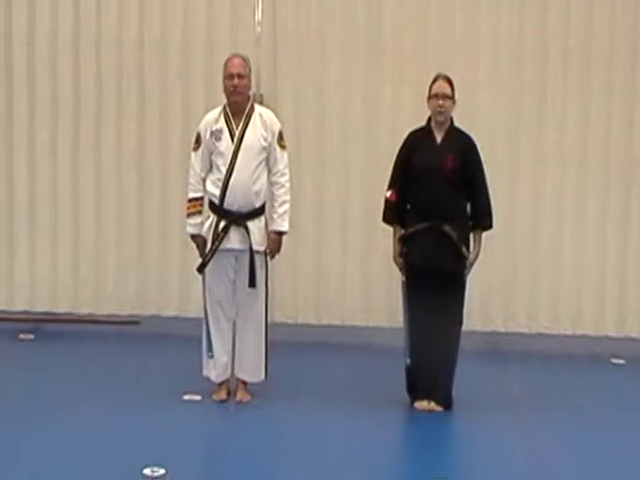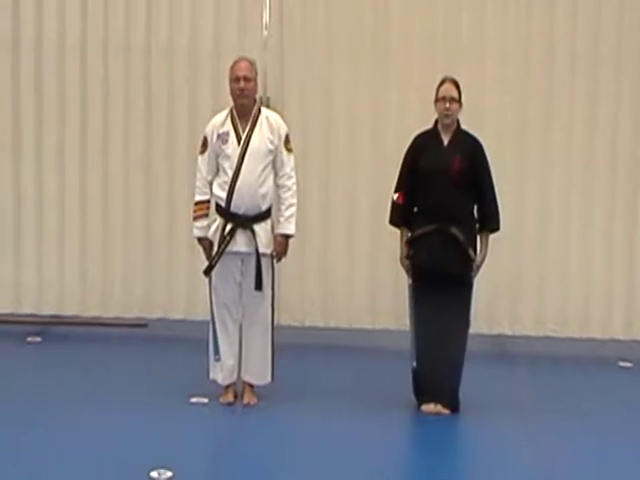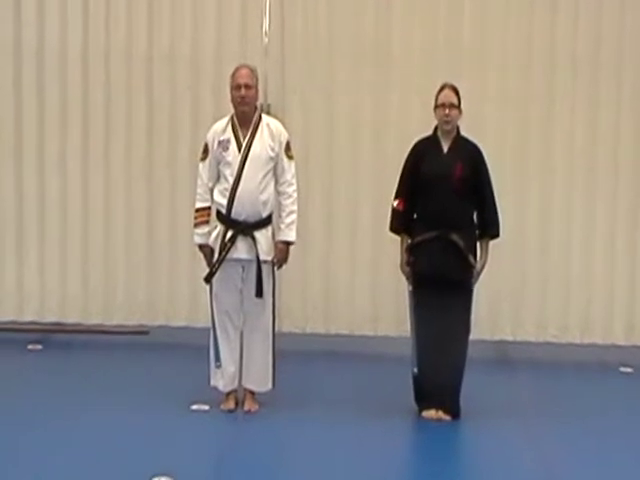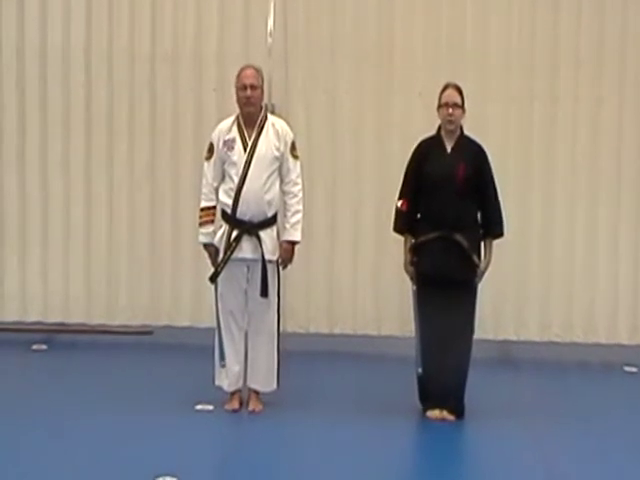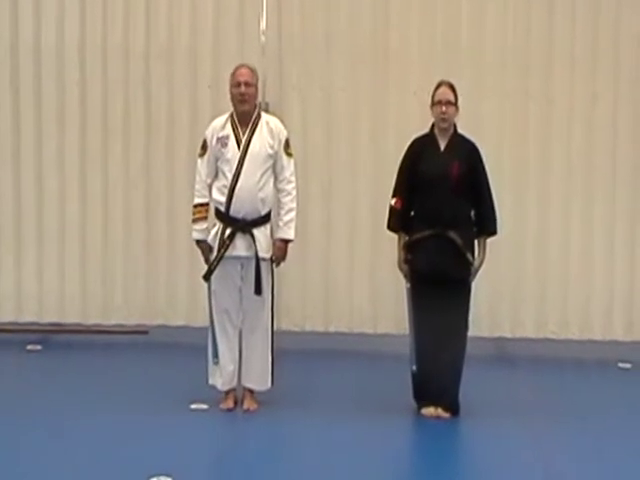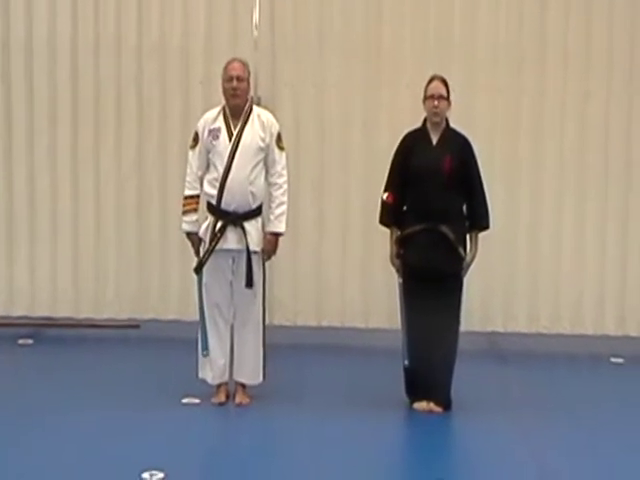
dt=0.4s
person 1, frame 1
left shoulder: (268, 122)
right shoulder: (210, 123)
left elbow: (280, 178)
right elbow: (196, 179)
left wrist: (278, 227)
right wrist: (196, 227)
left hip: (254, 227)
right hip: (217, 227)
left knee: (251, 306)
right knee: (218, 305)
left ankle: (244, 379)
right ankle: (221, 378)
person 1, frame 2
left shoulder: (274, 125)
right shoulder: (216, 126)
left elbow: (287, 181)
right elbow: (203, 182)
left wrist: (284, 230)
right wrist: (202, 230)
left hip: (260, 231)
right hip: (224, 230)
left knee: (257, 309)
right knee: (224, 308)
left ankle: (250, 382)
right ankle: (228, 381)
person 1, frame 3
left shoulder: (275, 132)
right shoulder: (217, 133)
left elbow: (287, 188)
right elbow: (204, 189)
left wrist: (285, 237)
right wrist: (203, 237)
left hip: (261, 237)
right hip: (225, 236)
left knee: (258, 316)
right knee: (225, 314)
left ankle: (252, 389)
right ankle: (228, 388)
person 1, frame 4
left shoulder: (281, 131)
right shoulder: (222, 133)
left elbow: (293, 188)
right elbow: (209, 188)
left wrist: (290, 237)
right wrist: (208, 236)
left hip: (266, 237)
right hip: (230, 236)
left knee: (263, 316)
right knee: (230, 314)
left ankle: (256, 389)
right ankle: (233, 388)
person 1, frame 5
left shoulder: (274, 129)
right shoulder: (216, 130)
left elbow: (287, 185)
right elbow: (202, 185)
left wrist: (283, 235)
right wrist: (201, 233)
left hip: (260, 235)
right hip: (224, 234)
left knee: (257, 314)
right knee: (224, 312)
left ankle: (251, 388)
right ankle: (228, 387)
person 1, frame 6
left shoulder: (266, 123)
right shoulder: (207, 123)
left elbow: (278, 179)
right elbow: (193, 177)
left wrist: (275, 229)
right wrist: (191, 225)
left hip: (251, 228)
right hip: (216, 227)
left knee: (249, 307)
right knee: (216, 306)
left ankle: (242, 382)
right ankle: (220, 381)
person 2, frame 1
left shoulder: (464, 144)
right shoulder: (414, 142)
left elbow: (478, 195)
right elbow: (397, 192)
left wrist: (476, 242)
right wrist: (397, 240)
left hip: (453, 240)
right hip: (418, 239)
left knee: (448, 317)
right knee: (419, 316)
left ankle: (440, 392)
right ankle: (420, 390)
person 2, frame 2
left shoulder: (471, 147)
right shoulder: (420, 144)
left elbow: (485, 197)
right elbow: (404, 194)
left wrist: (483, 244)
right wrist: (404, 242)
left hip: (460, 242)
right hip: (425, 240)
left knee: (455, 319)
right knee: (426, 318)
left ankle: (447, 394)
right ankle: (427, 392)
person 2, frame 3
left shoulder: (471, 153)
right shoulder: (420, 151)
left elbow: (485, 203)
right elbow: (404, 200)
left wrist: (483, 250)
right wrist: (404, 248)
left hip: (460, 248)
right hip: (426, 247)
left knee: (455, 326)
right knee: (426, 324)
left ankle: (448, 400)
right ankle: (428, 398)
person 2, frame 4
left shoulder: (475, 153)
right shoulder: (424, 150)
left elbow: (489, 202)
right elbow: (408, 200)
left wrist: (487, 250)
right wrist: (407, 248)
left hip: (464, 248)
right hip: (429, 247)
left knee: (459, 326)
right knee: (430, 324)
left ankle: (452, 400)
right ankle: (432, 398)
person 2, frame 5
left shoulder: (468, 151)
right shoulder: (418, 149)
left elbow: (482, 200)
right elbow: (402, 198)
left wrist: (481, 247)
right wrist: (402, 245)
left hip: (458, 246)
right hip: (423, 244)
left knee: (453, 323)
right knee: (424, 322)
left ankle: (447, 398)
right ankle: (427, 396)
person 2, frame 6
left shoulder: (461, 145)
right shoulder: (410, 143)
left elbow: (474, 194)
right elbow: (394, 192)
left wrist: (473, 242)
right wrist: (394, 240)
left hip: (450, 240)
right hip: (415, 239)
left knee: (445, 318)
right knee: (417, 316)
left ankle: (439, 393)
right ankle: (419, 390)
